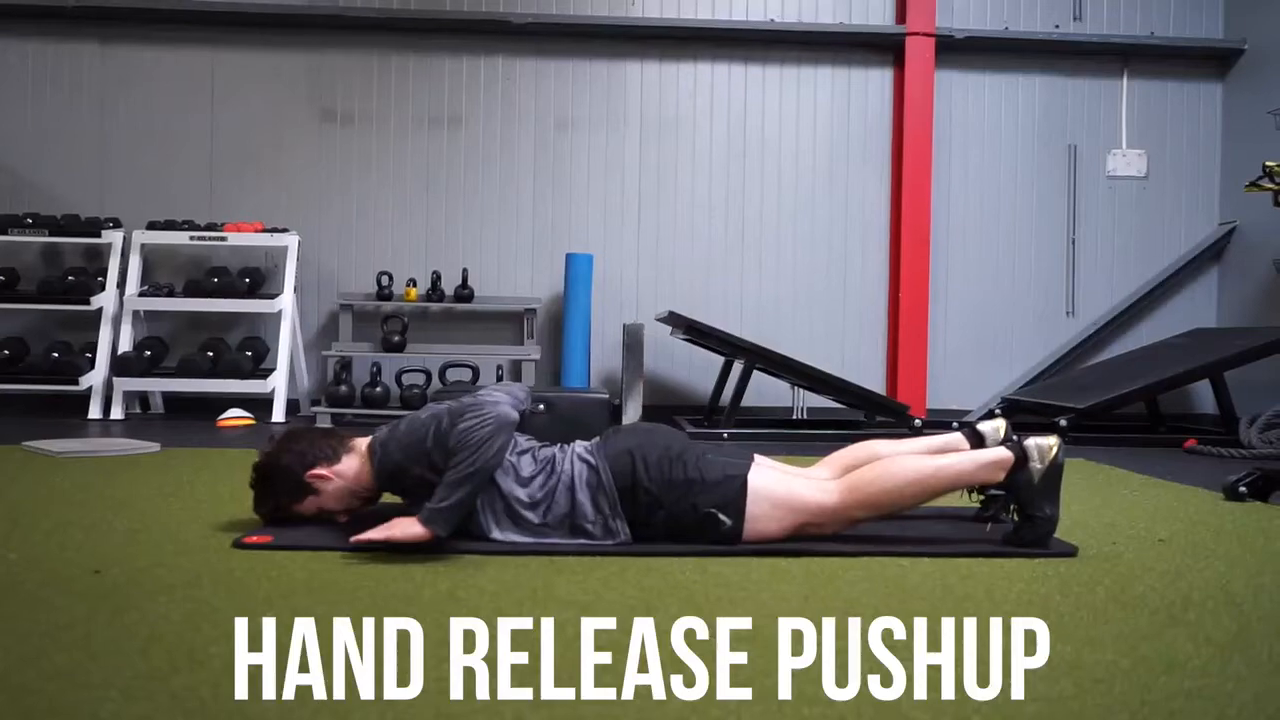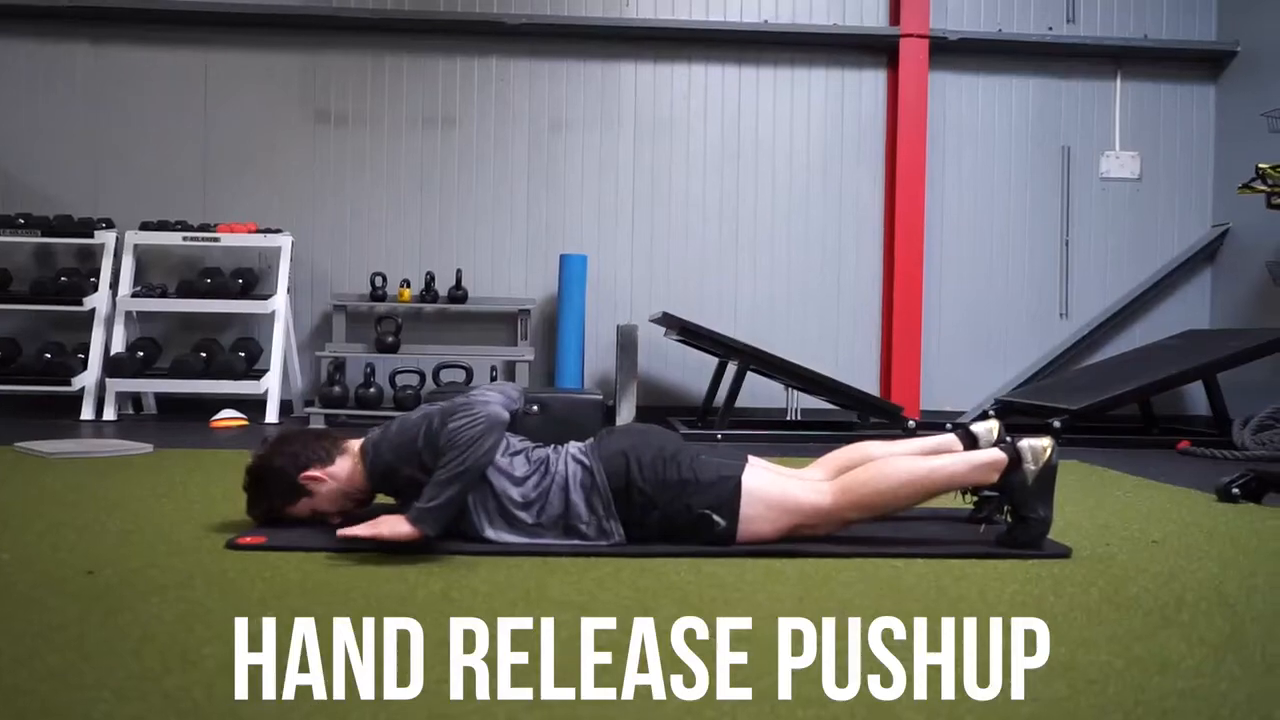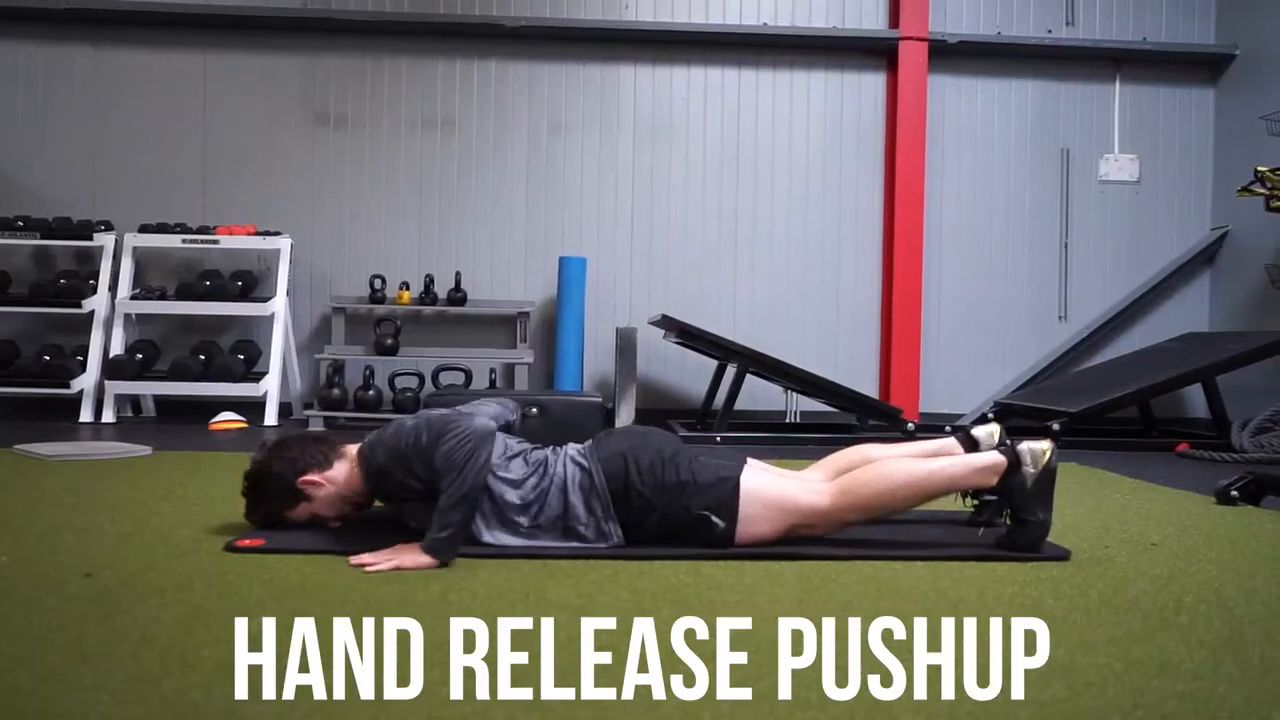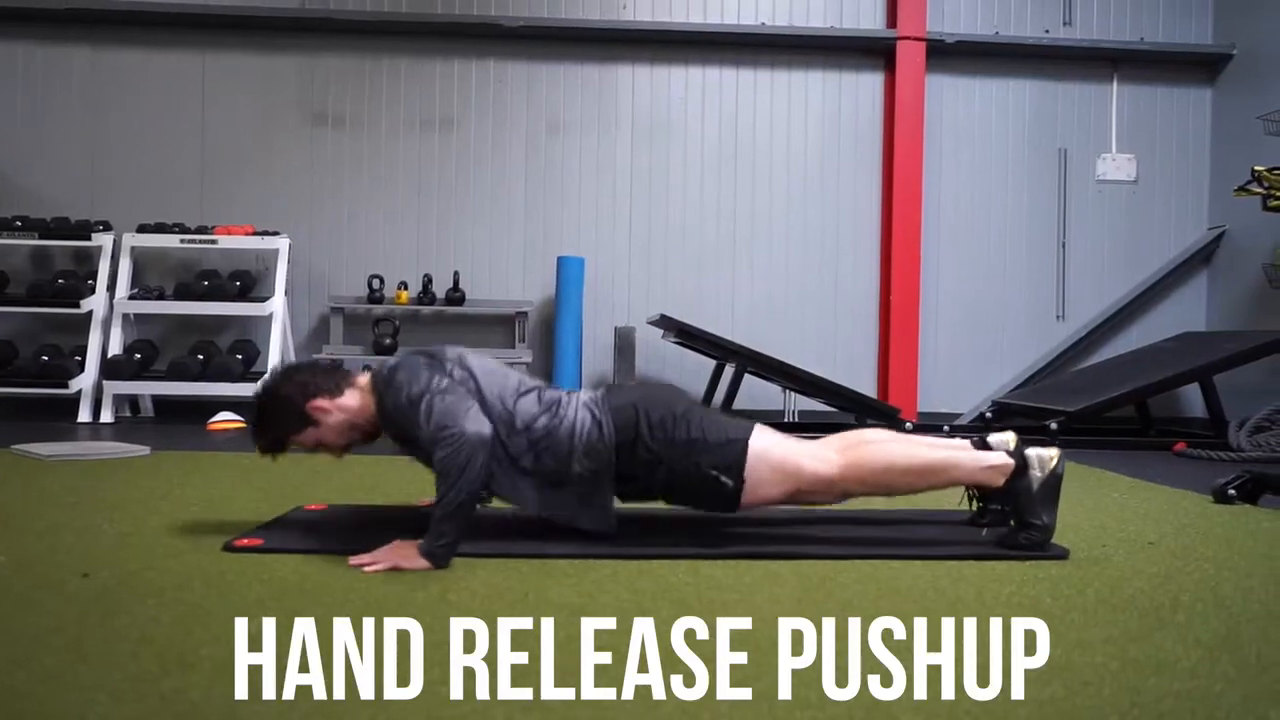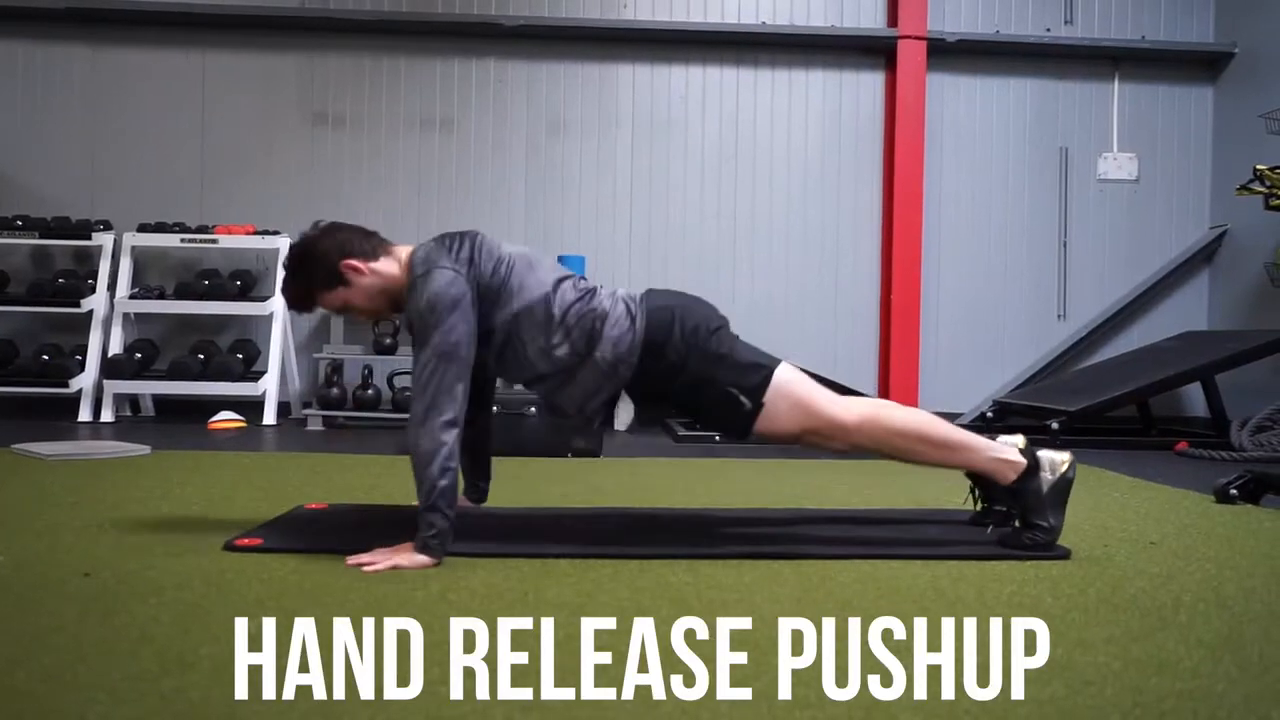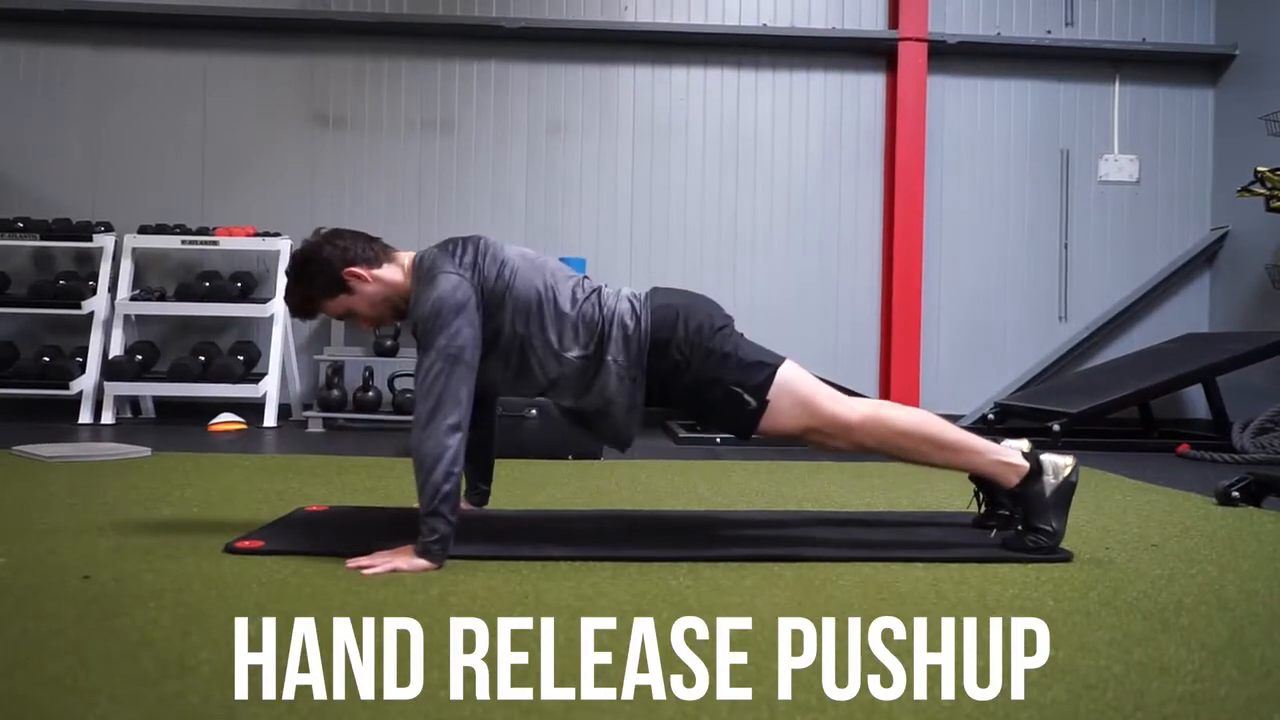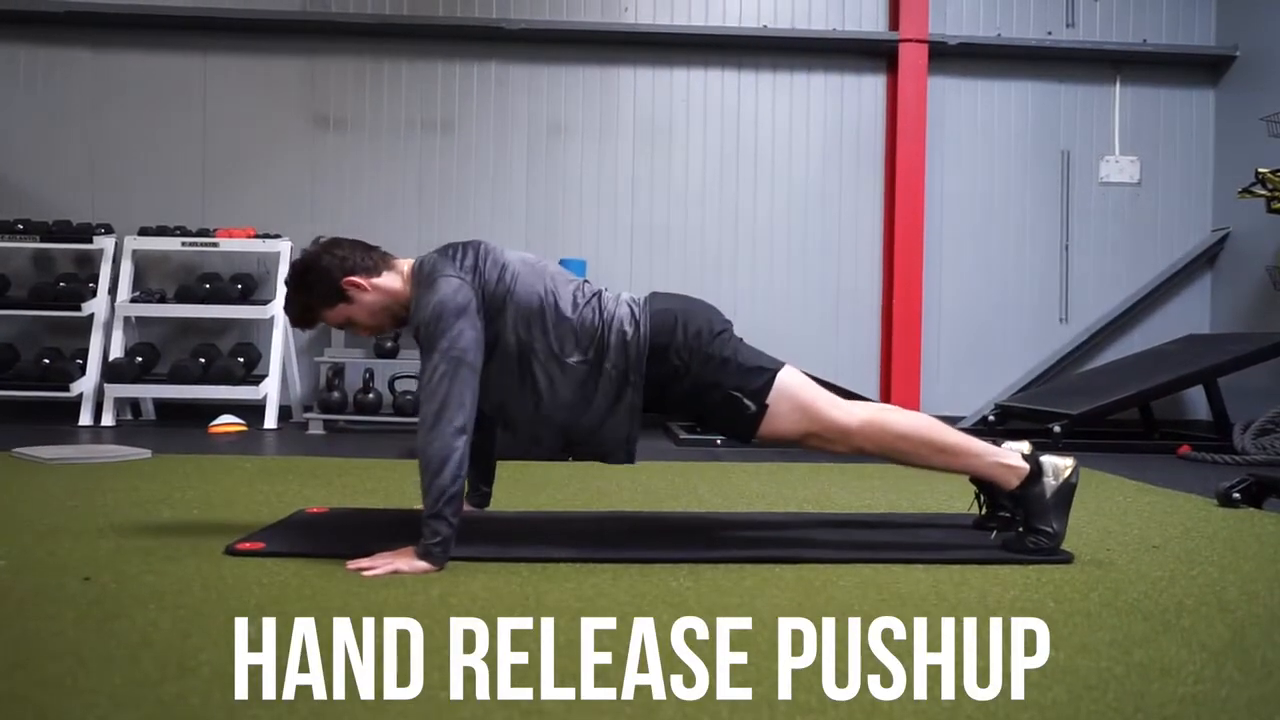
dt=0.3s
person 1, frame 1
left shoulder: (399, 450)
right shoulder: (413, 443)
left elbow: (494, 415)
right elbow: (511, 392)
left wrist: (432, 518)
left hip: (636, 487)
right hip: (624, 463)
left knee: (828, 501)
right knee: (819, 479)
left ankle: (1011, 461)
right ankle: (975, 441)
person 1, frame 2
left shoulder: (392, 451)
right shoulder: (405, 451)
left elbow: (483, 413)
right elbow: (503, 392)
left wrist: (420, 517)
left hip: (631, 489)
right hip: (621, 470)
left knee: (825, 505)
right knee: (812, 481)
left ankle: (1006, 462)
right ankle: (967, 443)
person 1, frame 3
left shoulder: (388, 455)
right shoulder: (404, 451)
left elbow: (473, 429)
right elbow: (499, 409)
left wrist: (435, 544)
right wrist: (436, 522)
left hip: (625, 491)
right hip: (617, 470)
left knee: (821, 502)
right knee: (813, 482)
left ankle: (1003, 465)
right ankle: (967, 446)
person 1, frame 4
left shoulder: (405, 382)
right shoulder: (415, 373)
left elbow: (471, 443)
left wrist: (433, 546)
right wrist: (457, 505)
left hip: (634, 441)
right hip: (624, 426)
left knee: (820, 472)
right knee: (813, 470)
left ankle: (1014, 471)
right ankle: (980, 448)
person 1, frame 5
left shoulder: (435, 284)
right shoulder: (444, 272)
left elbow: (441, 413)
right elbow: (473, 387)
left wrist: (431, 539)
right wrist: (470, 494)
left hip: (658, 345)
right hip: (651, 338)
left knee: (836, 421)
right knee: (831, 421)
left ankle: (1024, 469)
right ankle: (996, 452)
person 1, frame 6
left shoulder: (440, 289)
right shoulder: (448, 279)
left elbow: (438, 415)
right elbow: (474, 394)
left wrist: (430, 543)
right wrist: (472, 494)
left hip: (668, 344)
right hip: (656, 343)
left knee: (837, 418)
right knee: (832, 426)
left ankle: (1024, 472)
right ankle: (1001, 463)
person 1, frame 7
left shoulder: (441, 292)
right shoulder: (446, 284)
left elbow: (446, 418)
right elbow: (479, 398)
left wrist: (432, 544)
right wrist: (473, 497)
left hip: (664, 350)
right hip: (656, 345)
left knee: (839, 426)
right knee: (833, 429)
left ankle: (1028, 477)
right ankle: (1002, 458)
